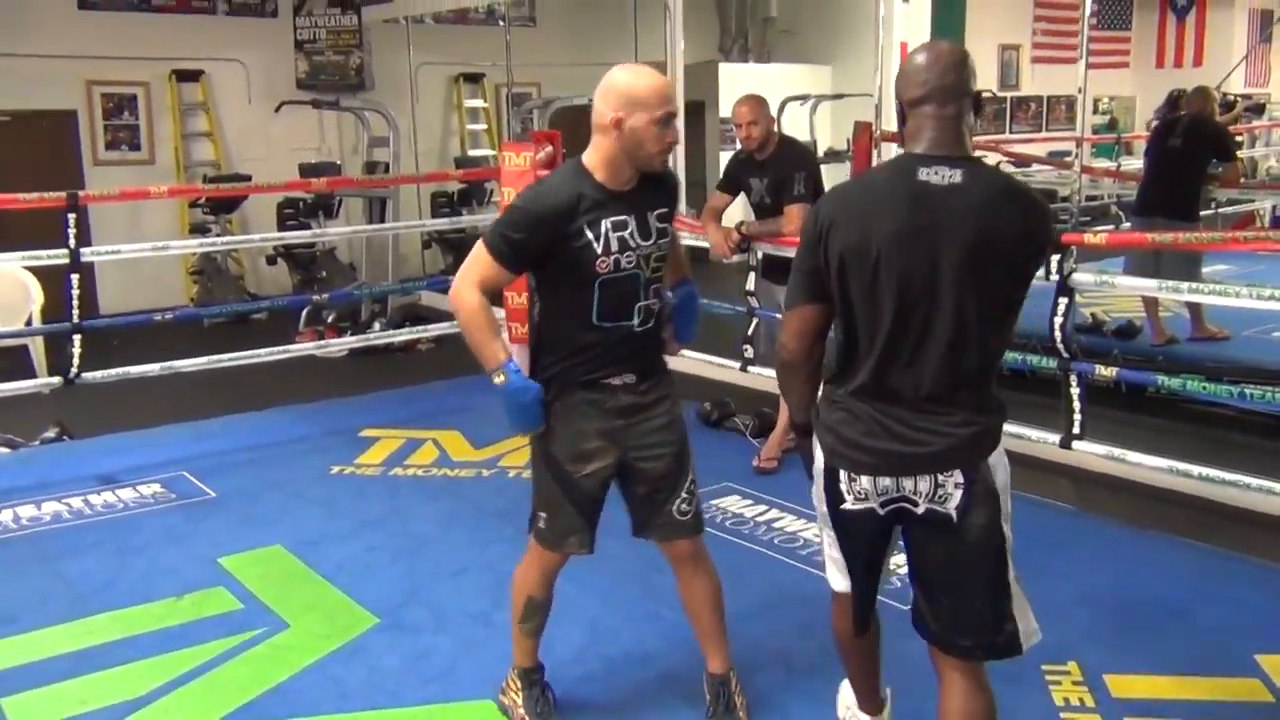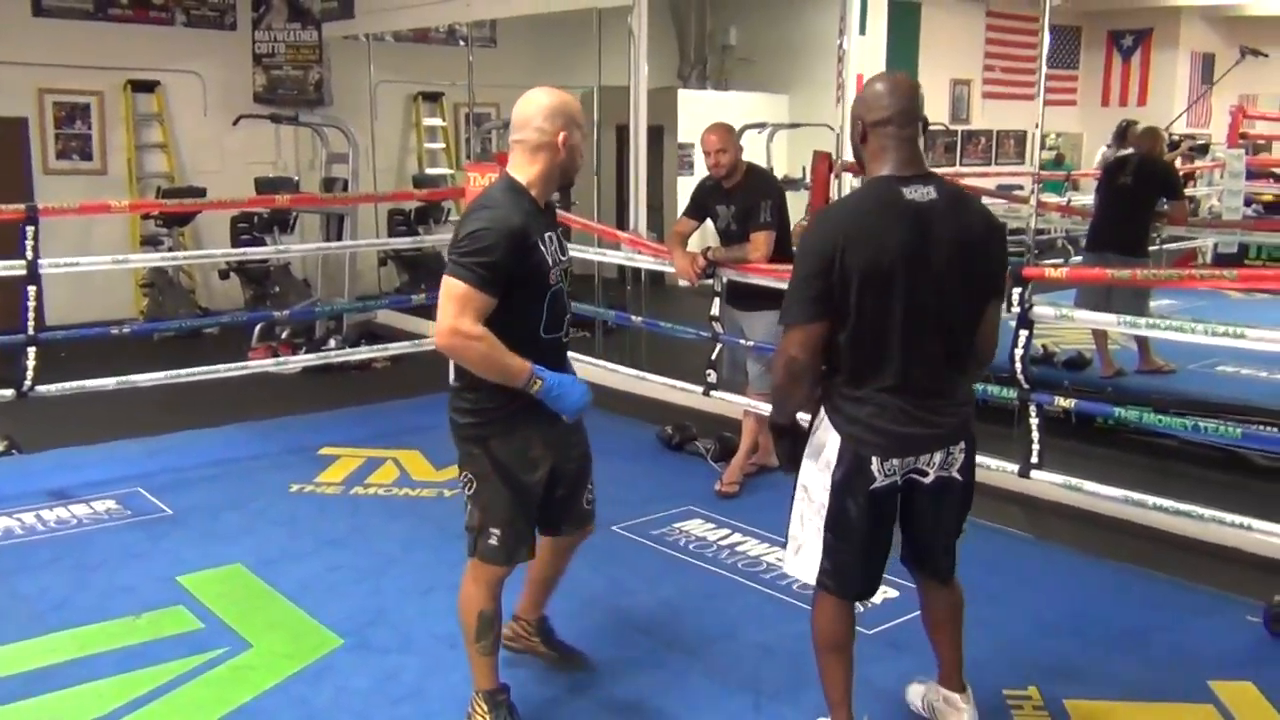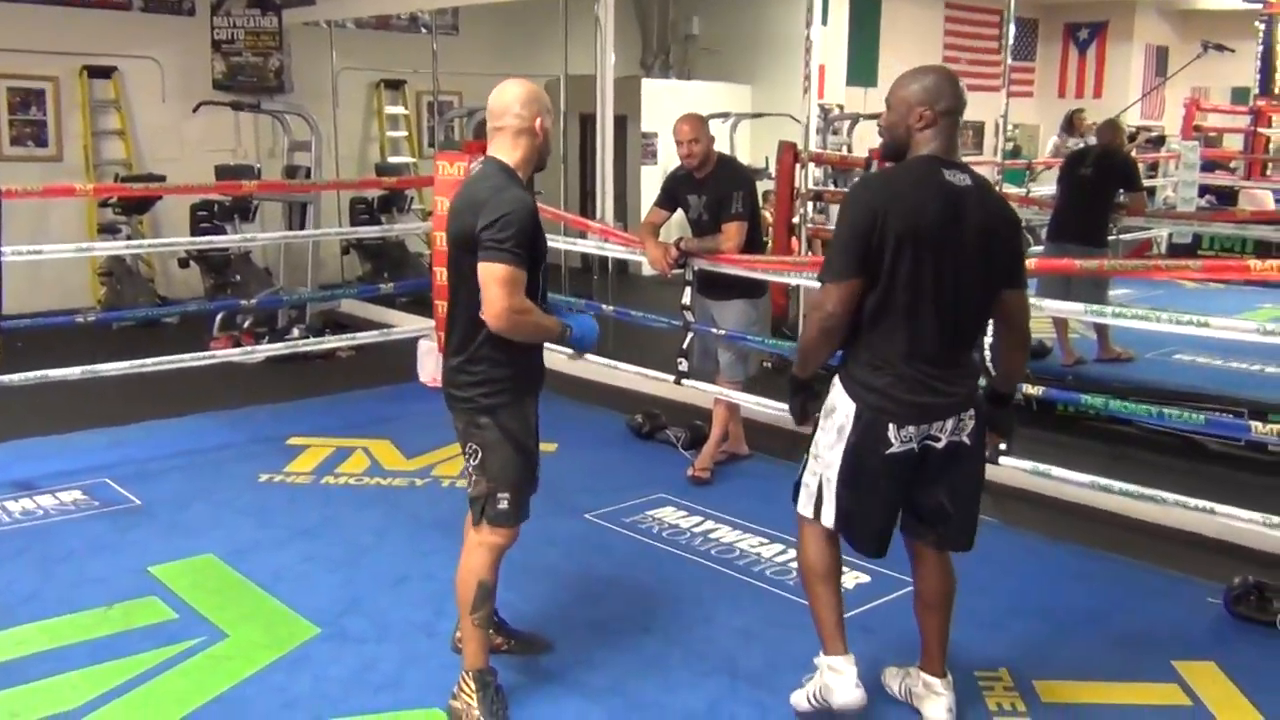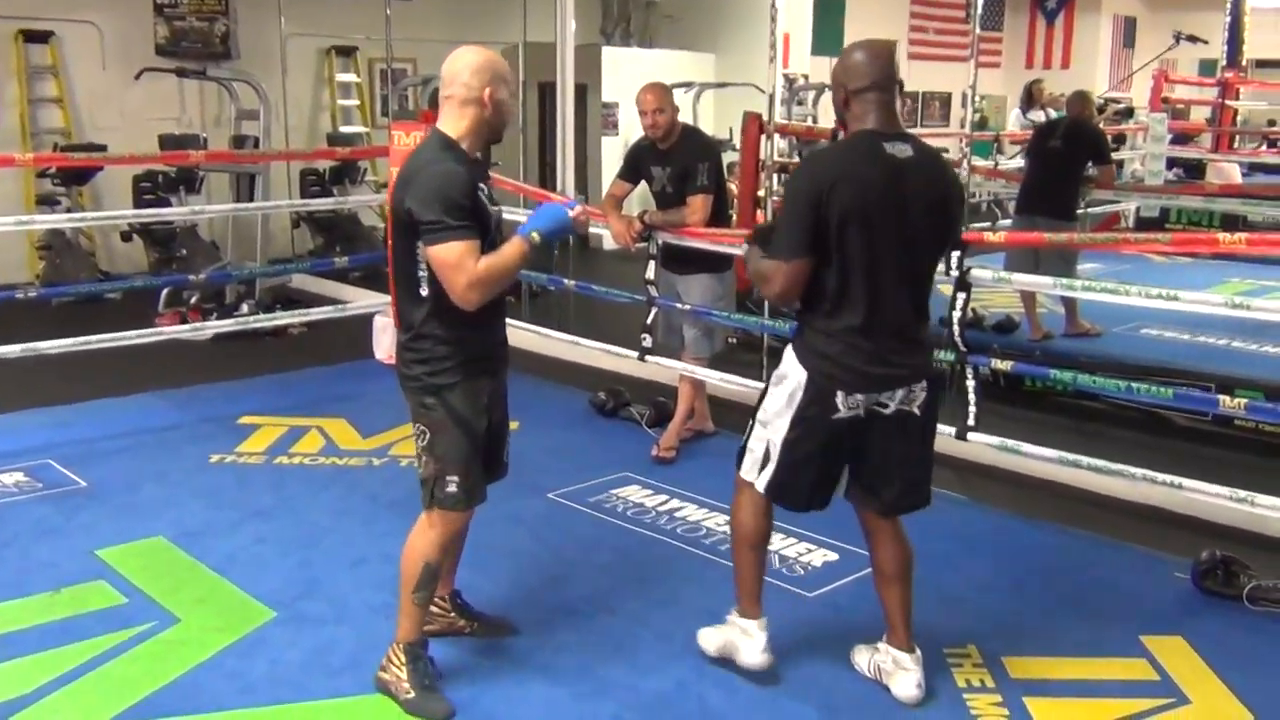
dt=0.5s
person 1, frame 1
left shoulder: (842, 207)
right shoulder: (1023, 212)
left elbow: (795, 349)
left wrist: (804, 426)
left hip: (851, 449)
right hip: (959, 457)
left knee: (851, 592)
right knee: (962, 649)
person 1, frame 2
left shoulder: (836, 226)
right shoulder: (979, 221)
left elbow: (799, 355)
right elbow: (984, 344)
left wrist: (783, 424)
left hip: (859, 436)
right hip: (945, 433)
left knee: (836, 588)
right knee: (937, 572)
person 1, frame 3
left shoulder: (876, 193)
right shoulder: (995, 207)
left elbow: (832, 310)
right elbow: (1015, 324)
left wrist: (801, 379)
right wrist: (1001, 400)
left hip: (873, 399)
right hip: (952, 405)
left knee: (816, 518)
right knee: (930, 543)
left ankle: (838, 665)
person 1, frame 4
left shoulder: (822, 171)
right shoulder: (942, 176)
left elbow: (783, 284)
left wrist: (752, 254)
left hip: (827, 368)
right hip: (905, 370)
left knee: (754, 485)
right knee: (881, 511)
left ankle: (747, 628)
right ankle: (901, 655)
person 2, frame 1
left shoulder: (661, 185)
right shoulder: (550, 205)
right elbow: (466, 291)
left wrist: (682, 294)
right wrist: (509, 376)
left hip: (650, 396)
right hip: (570, 408)
left knee: (685, 546)
right knee: (549, 550)
person 2, frame 2
left shoulder: (540, 209)
right shoulder: (497, 223)
right elbow: (455, 331)
right wrist: (543, 382)
left hip: (548, 411)
right hip: (498, 423)
left knee: (571, 527)
right knee: (492, 561)
left ankle: (528, 625)
person 2, frame 3
left shoulder: (484, 186)
right shoulder: (510, 203)
right elbow: (505, 312)
left wrist: (552, 318)
right wrist: (569, 329)
left hip: (497, 380)
right hip: (491, 388)
left knee: (494, 517)
right knee: (494, 528)
left ankle: (480, 623)
person 2, frame 4
left shoulder: (462, 162)
right shoulder: (437, 175)
right elbow: (468, 286)
left wrist: (531, 231)
right wrist: (535, 232)
left hip: (476, 360)
right hip: (443, 368)
left knee: (463, 497)
right knee: (446, 510)
left ankle: (444, 604)
right ankle: (403, 655)
person 3, frame 1
left shoulder: (797, 158)
right shoulder: (741, 162)
left elbow: (793, 224)
right elbow: (711, 208)
left wrist: (743, 230)
right wrist: (713, 230)
right hip: (771, 267)
left ankle: (779, 434)
person 3, frame 2
left shoulder: (763, 187)
right shoulder: (708, 188)
left elbow: (759, 252)
right elbow: (678, 232)
left wrist: (709, 255)
right wrist: (680, 255)
left hip: (770, 298)
right hip: (736, 294)
left knee: (760, 379)
right knee: (748, 377)
left ankle: (740, 460)
right ankle: (765, 450)
person 3, frame 3
left shoulder: (734, 177)
right shoulder: (678, 179)
left elbow: (731, 242)
right elbow: (649, 223)
left wrist: (681, 245)
right wrist: (652, 245)
left hip: (741, 288)
right hip: (706, 284)
left knee: (731, 369)
right knee: (717, 367)
left ankle: (710, 449)
right ankle: (735, 440)
person 3, frame 4
left shoulder: (700, 148)
right shoulder: (642, 150)
left elbow: (696, 216)
right elbow: (612, 196)
left wrist: (645, 218)
right wrist: (615, 219)
left hip: (707, 261)
right hip: (670, 257)
left knee: (696, 345)
right knee: (684, 342)
left ankle: (676, 428)
right ankle: (701, 417)
person 4, frame 1
left shoulder: (1163, 125)
right shoulder: (1215, 129)
right elbow: (1233, 175)
right wrist: (1207, 176)
left hip: (1146, 205)
right hip: (1180, 209)
left knee: (1146, 271)
right knee: (1187, 272)
left ankle: (1157, 330)
right ankle: (1199, 327)
person 4, frame 2
left shoulder: (1114, 164)
right shoulder: (1164, 169)
right elbow: (1181, 215)
right wrist: (1157, 214)
left hip: (1097, 241)
right hip: (1130, 246)
left knee: (1096, 304)
right knee: (1136, 305)
left ankle: (1106, 363)
right ankle: (1146, 360)
person 4, frame 3
left shoulder: (1075, 156)
right shoulder: (1123, 160)
right elbow: (1139, 206)
right wrist: (1114, 205)
left hip: (1058, 231)
right hip: (1090, 236)
left knee: (1056, 294)
right knee: (1095, 295)
left ankle: (1066, 351)
right ankle: (1105, 348)
person 4, frame 4
left shoulder: (1044, 128)
right shoulder: (1093, 133)
right elbow: (1108, 179)
left hip: (1026, 204)
right hip: (1059, 209)
left knee: (1024, 268)
right knee: (1064, 269)
left ankle: (1034, 326)
right ankle: (1073, 323)
